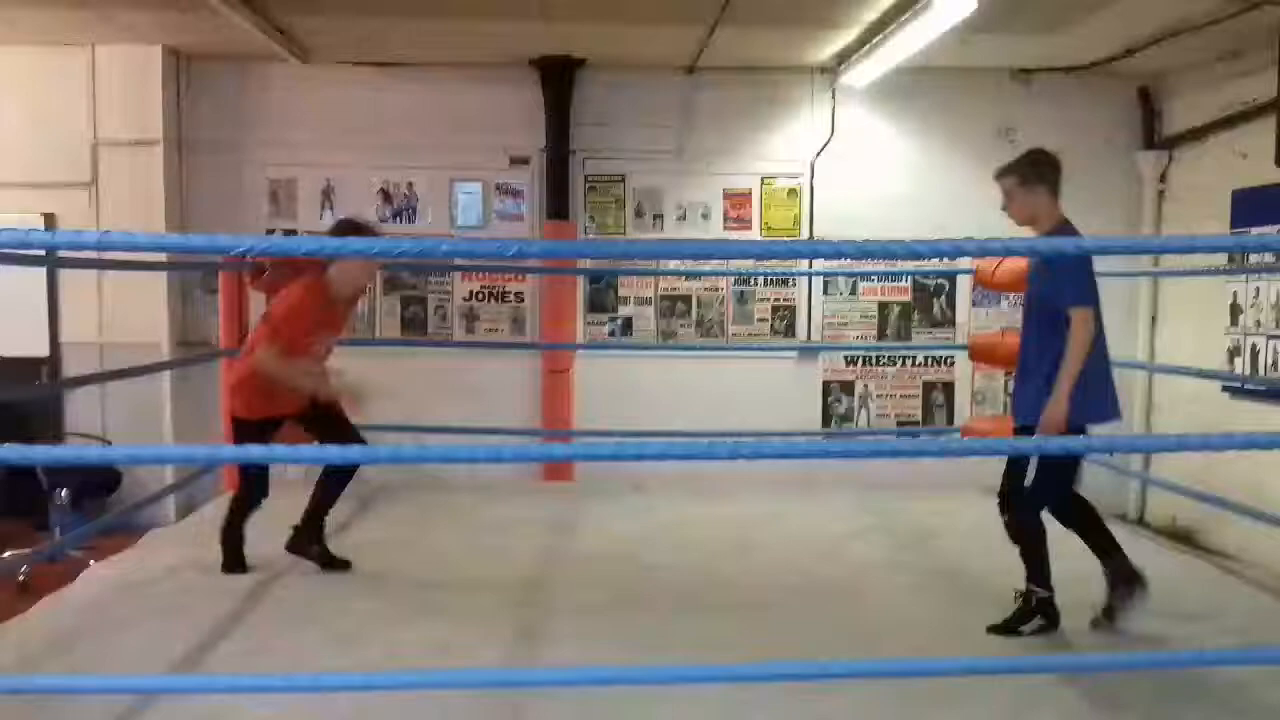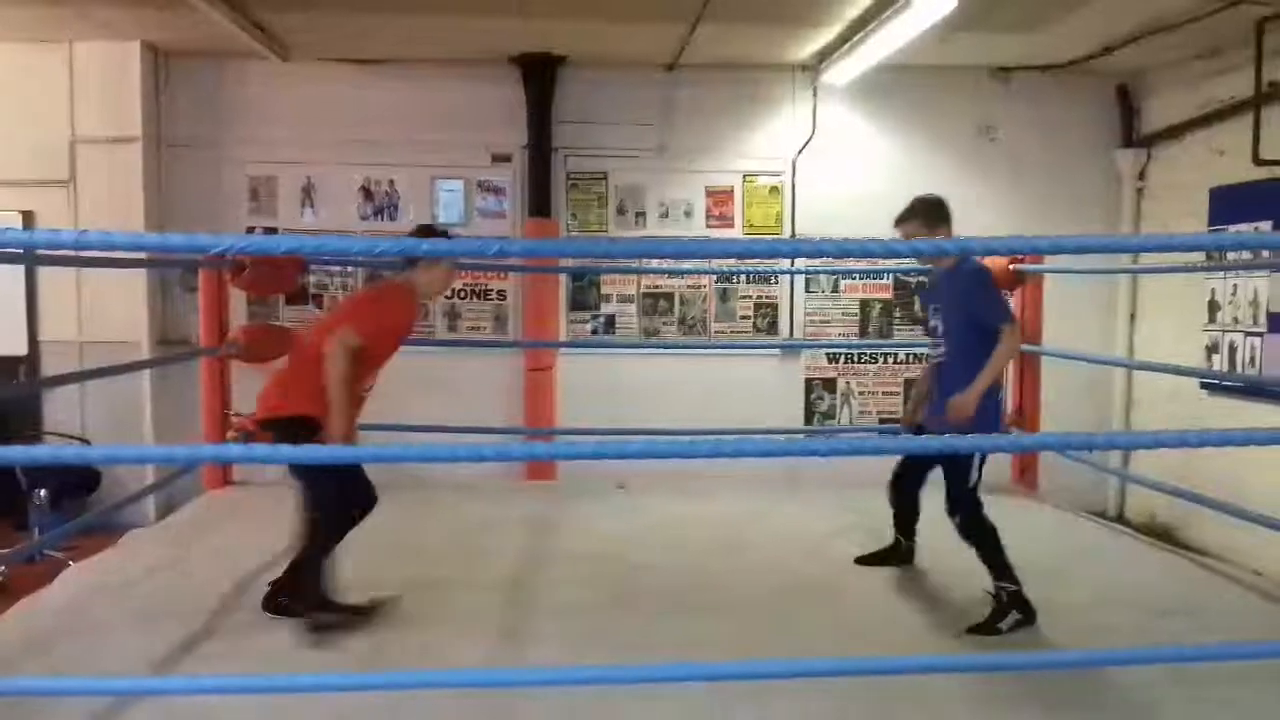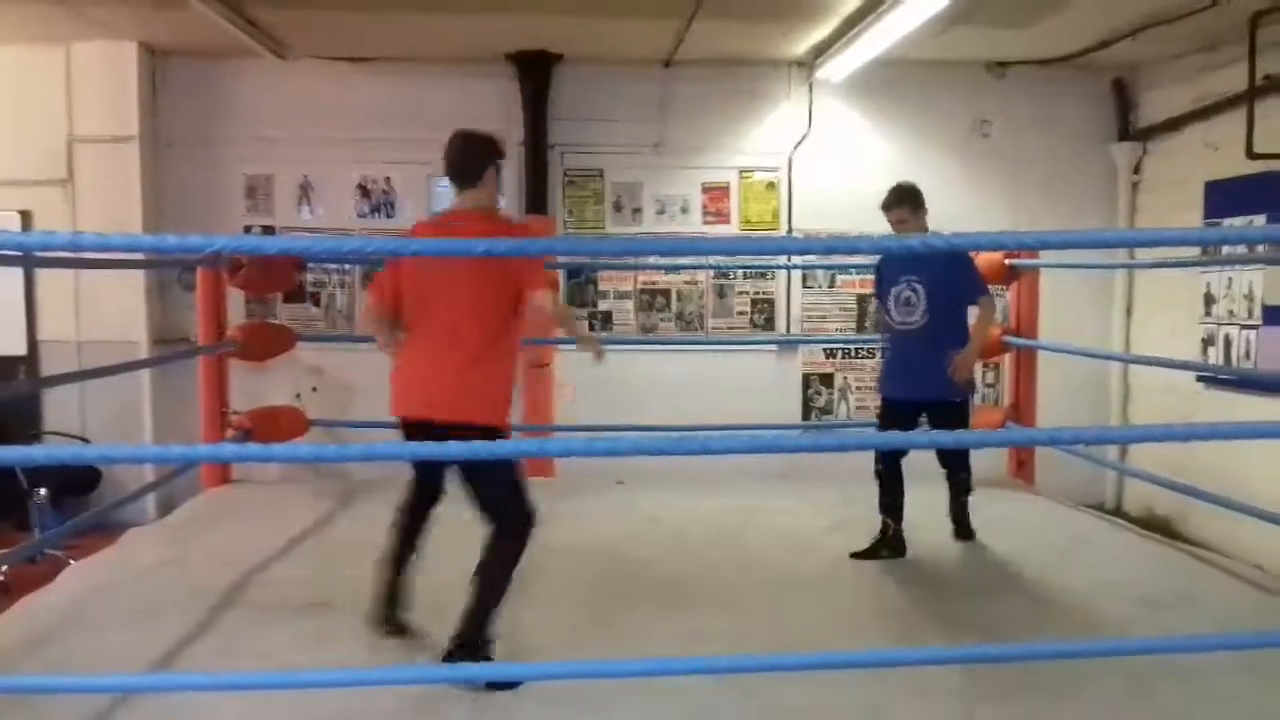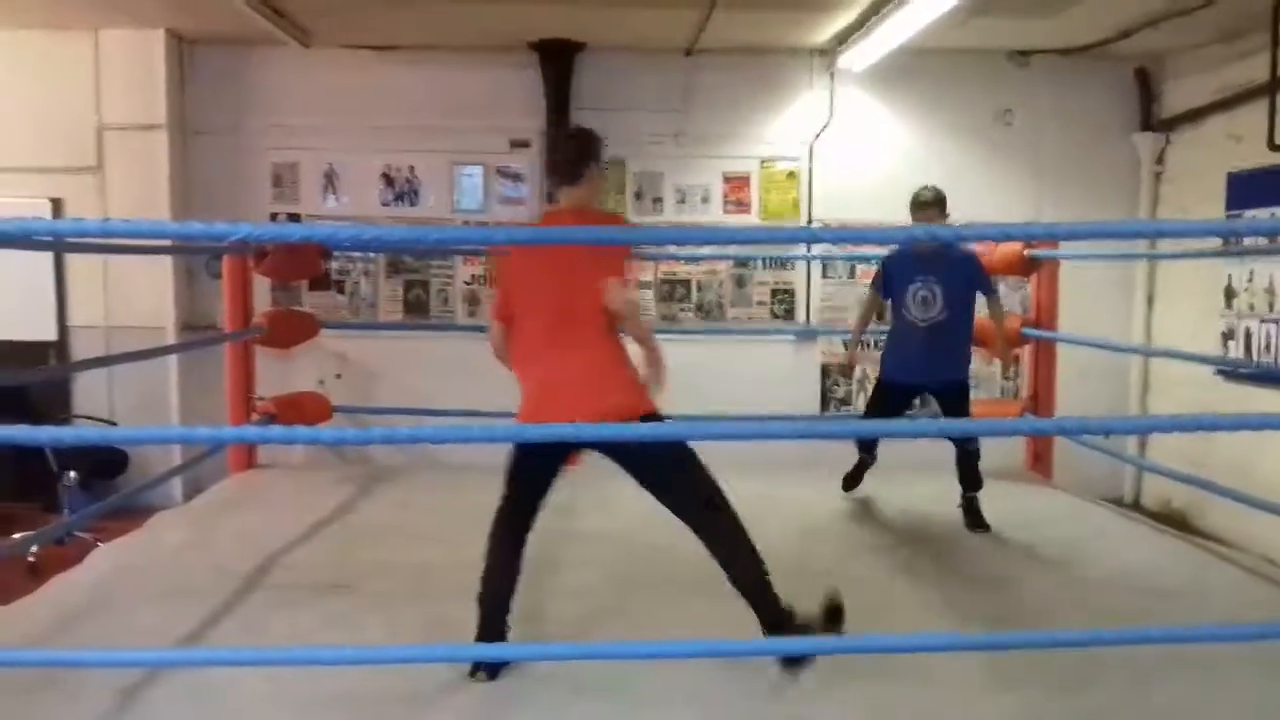
dt=0.5s
person 1, frame 1
left shoulder: (350, 294)
right shoulder: (302, 298)
right elbow: (264, 358)
left wrist: (321, 381)
right wrist: (320, 388)
left hip: (302, 388)
right hip: (256, 394)
left knee: (350, 448)
right knee: (255, 487)
left ankle: (309, 534)
right ankle: (231, 539)
person 1, frame 2
left shoulder: (391, 299)
right shoulder: (393, 302)
right elbow: (337, 346)
left wrist: (343, 424)
right wrist: (338, 421)
left hip: (308, 410)
right hip: (293, 406)
left knee: (360, 499)
right knee: (333, 490)
left ankle: (288, 591)
right ankle: (313, 601)
person 1, frame 3
left shoulder: (416, 238)
right shoulder: (513, 238)
left elbow: (373, 317)
right elbow: (545, 305)
right wrist: (584, 336)
left hip: (414, 400)
right hip: (472, 405)
left knee: (425, 491)
right knee: (513, 520)
left ankle: (390, 601)
right ankle: (468, 645)
person 1, frame 4
left shoulder: (519, 245)
right shoulder: (605, 227)
left elbow: (499, 342)
right elbow: (618, 298)
right wrist: (652, 351)
left hip: (541, 408)
right hip: (608, 402)
left knee: (512, 520)
right knee: (704, 507)
left ankle: (488, 646)
right ankle: (781, 630)
person 2, frame 1
left shoulder: (1063, 249)
right shoulder: (1054, 247)
left elbow: (1084, 323)
left wrist: (1058, 397)
left hip: (1055, 401)
right hip: (1045, 398)
left knee: (1017, 500)
right knee: (1056, 495)
left ankle: (1040, 603)
right ankle: (1120, 572)
person 2, frame 2
left shoulder: (974, 278)
right shoulder: (934, 283)
left elbow: (1011, 338)
left wrist: (975, 393)
right wrist: (917, 398)
left hip: (969, 416)
right hip: (937, 412)
left knee: (963, 507)
right knee: (903, 481)
left ankle: (1013, 599)
right ankle: (903, 545)
person 2, frame 3
left shoulder: (952, 257)
right shoulder: (887, 262)
left elbow: (987, 307)
left wrist: (971, 350)
left hip: (945, 380)
right hip: (899, 380)
left knee: (953, 456)
right knee: (887, 456)
left ankle: (960, 511)
right ankle: (890, 536)
person 2, frame 4
left shoulder: (964, 260)
right shoulder: (896, 260)
left elbow: (992, 298)
right elbow: (874, 301)
left wrist: (1000, 340)
right wrist: (854, 343)
left hip: (949, 368)
right hip: (899, 365)
left knee: (963, 435)
right knee: (873, 421)
left ankle: (970, 502)
right ankle: (865, 460)
